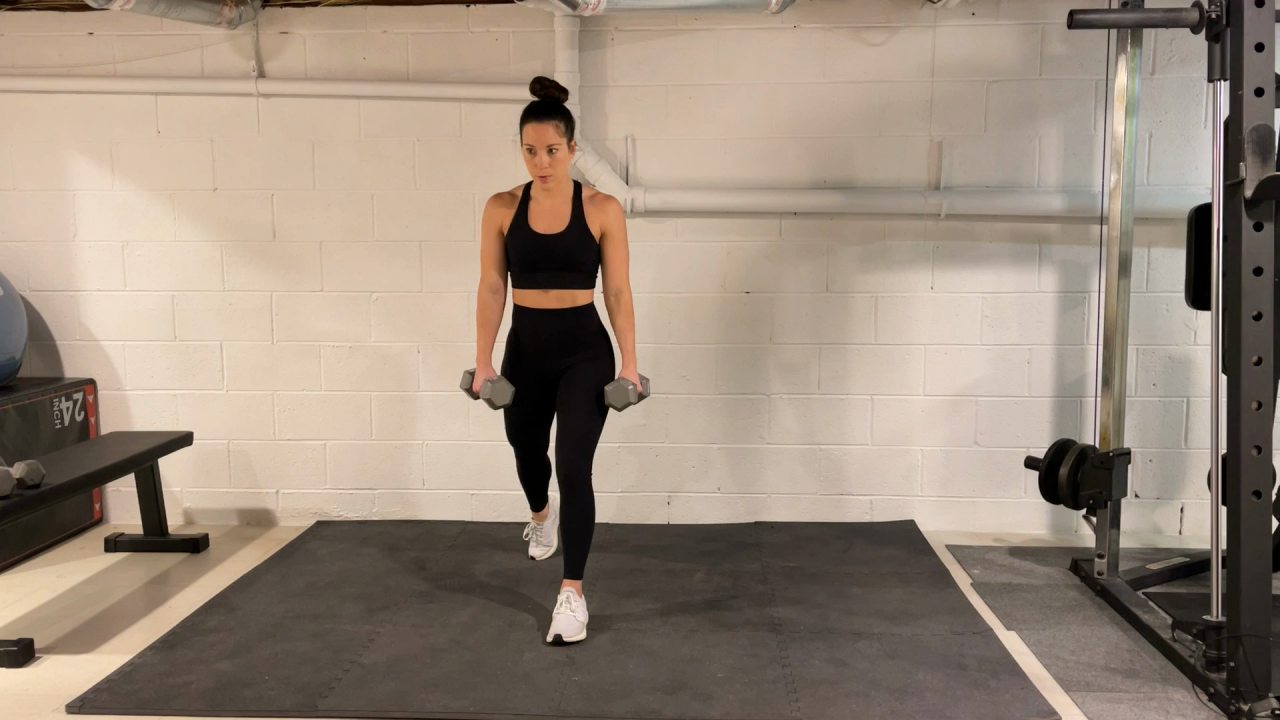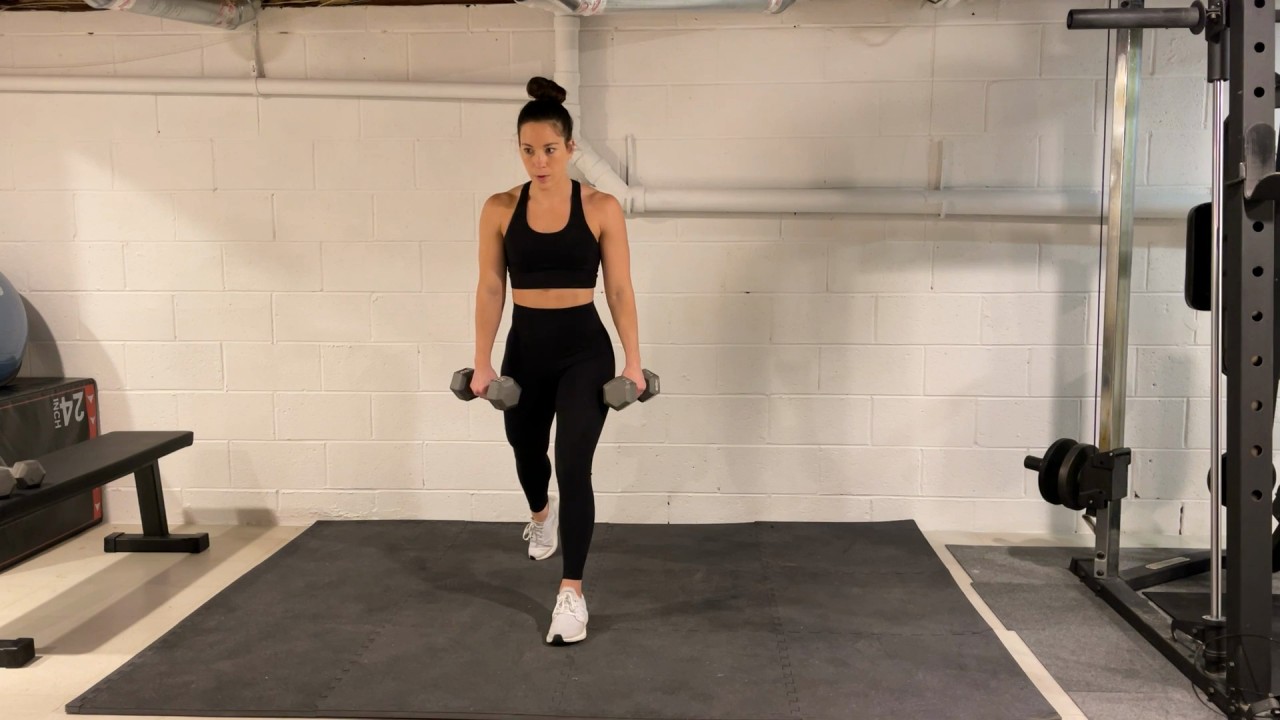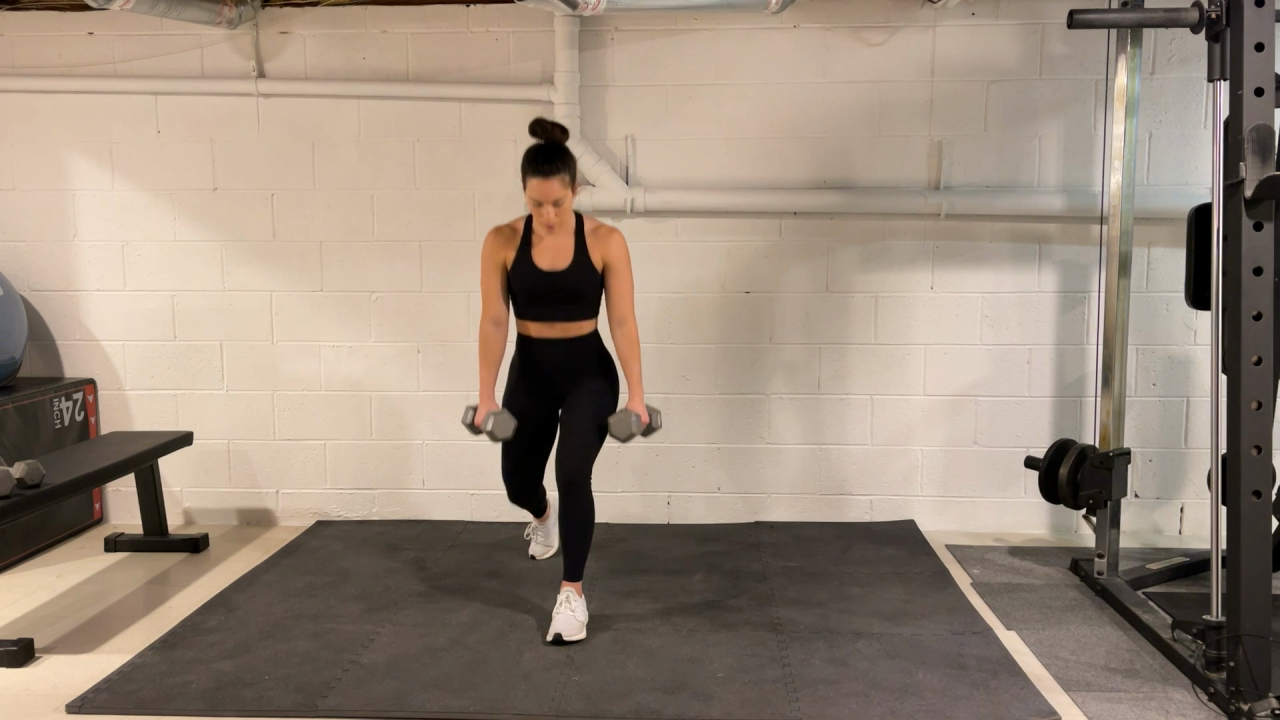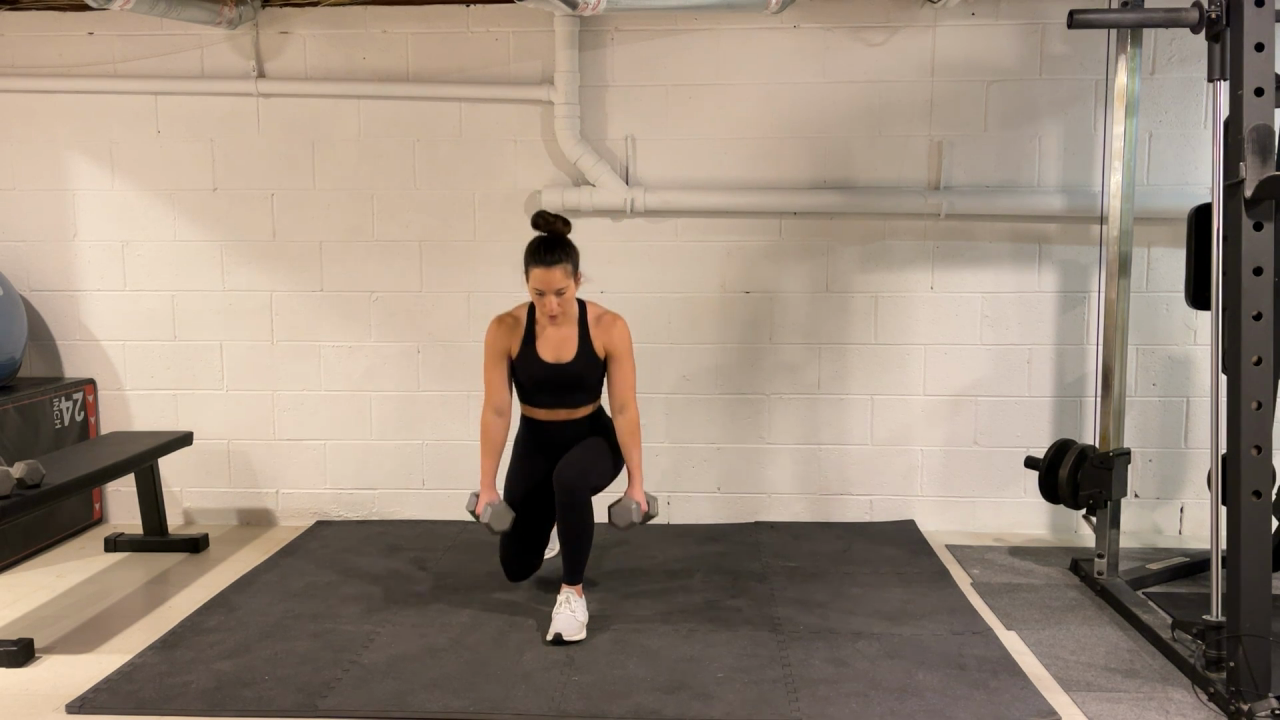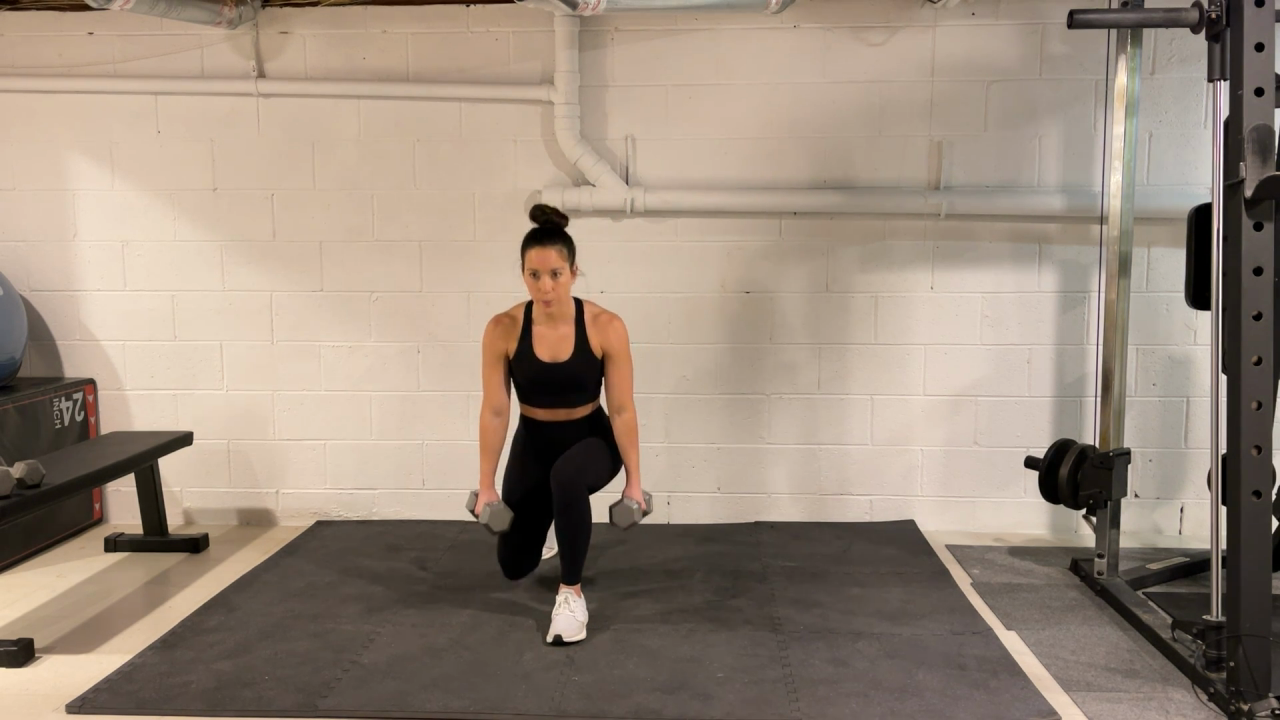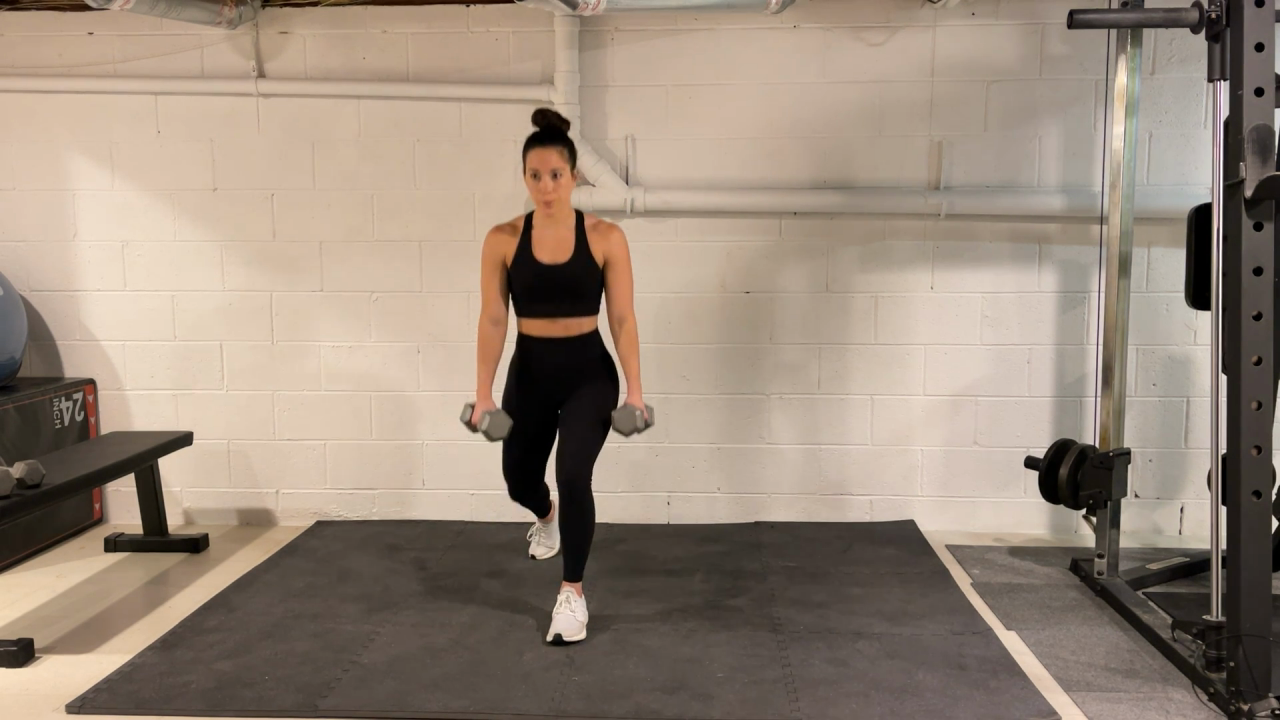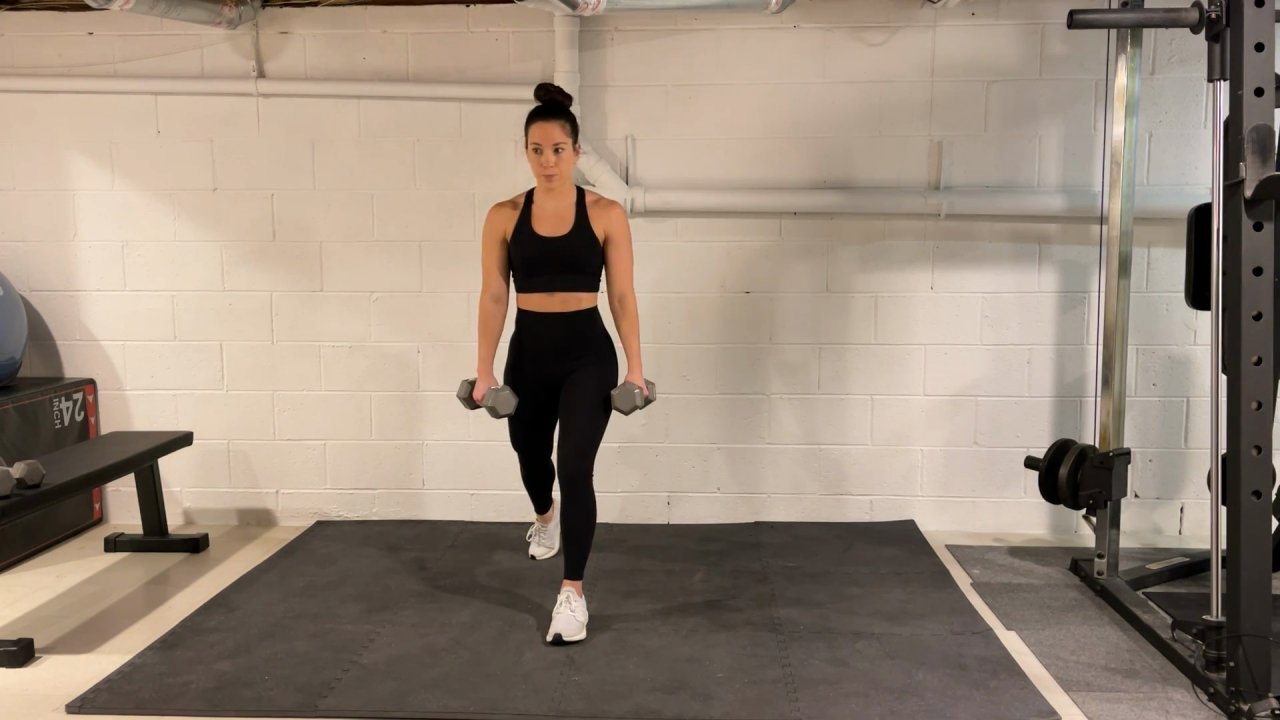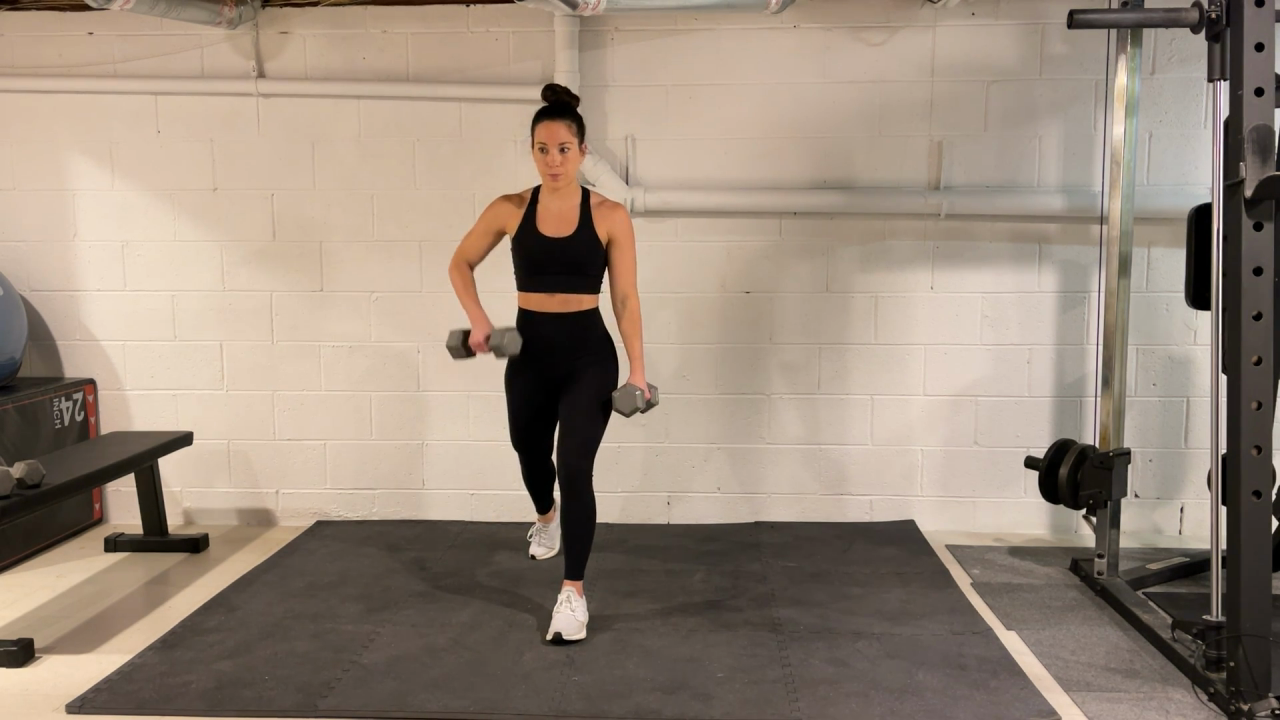
dt=0.4s
person 1, frame 1
left shoulder: (602, 209)
right shoulder: (502, 208)
left elbow: (618, 290)
right elbow: (492, 288)
left wrist: (629, 362)
right wrist: (483, 361)
left hip: (584, 350)
right hip: (525, 351)
left knee: (574, 467)
right knee: (527, 451)
left ankle: (572, 592)
right ankle: (541, 515)
person 1, frame 2
left shoulder: (601, 208)
right shoulder: (500, 209)
left elbow: (619, 289)
right elbow: (490, 289)
left wrist: (633, 360)
right wrist: (482, 361)
left hip: (584, 350)
right hip: (524, 350)
left knee: (574, 467)
right knee: (526, 451)
left ankle: (572, 593)
right ankle: (541, 514)
person 1, frame 3
left shoulder: (606, 241)
right shoulder: (502, 242)
left elbow: (623, 322)
right elbow: (493, 321)
left wrist: (636, 393)
right wrist: (486, 394)
left hip: (588, 371)
right hip: (530, 372)
left knee: (572, 470)
right knee: (517, 483)
left ankle: (572, 592)
right ankle: (544, 515)
person 1, frame 4
left shoulder: (609, 327)
right shoulder: (505, 330)
left elbow: (624, 409)
right elbow: (496, 411)
left wrist: (635, 479)
right wrist: (487, 484)
left hip: (592, 439)
right hip: (534, 444)
left knee: (570, 480)
right knee: (516, 565)
left ankle: (572, 594)
right ankle: (548, 523)
person 1, frame 5
left shoulder: (606, 326)
right shoulder: (503, 329)
left elbow: (622, 409)
right elbow: (494, 411)
left wrist: (633, 480)
right wrist: (486, 484)
left hip: (590, 438)
right hip: (533, 443)
left knee: (567, 481)
right knee: (514, 565)
left ankle: (571, 595)
right ankle: (548, 523)
person 1, frame 6
left shoulder: (606, 237)
right shoulder: (503, 239)
left elbow: (622, 319)
right elbow: (492, 321)
left wrist: (634, 389)
right wrist: (483, 394)
left hip: (589, 372)
right hip: (529, 373)
left knee: (573, 475)
right knee: (519, 480)
left ankle: (573, 593)
right ankle: (547, 517)
person 1, frame 7
left shoulder: (606, 214)
right shoulder: (504, 216)
left elbow: (622, 295)
right elbow: (493, 298)
left wrist: (635, 365)
right wrist: (484, 369)
left hip: (588, 353)
right hip: (527, 353)
left knee: (576, 468)
right knee: (530, 454)
left ankle: (573, 593)
right ankle: (545, 516)
person 1, frame 8
left shoulder: (610, 215)
right shoulder: (510, 209)
left elbow: (625, 297)
right elbow: (460, 265)
left wrist: (637, 368)
right wrist: (476, 314)
left hip: (588, 353)
right hip: (528, 354)
left knee: (575, 468)
right knee: (531, 453)
left ankle: (573, 593)
right ankle: (546, 517)
